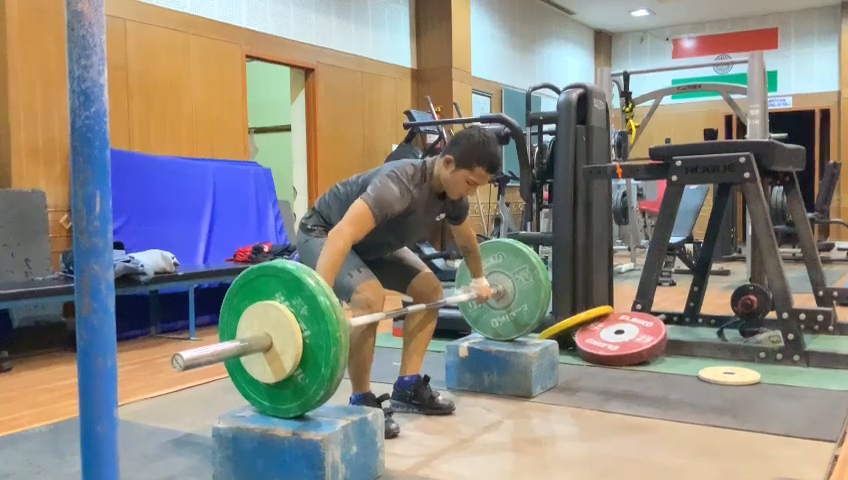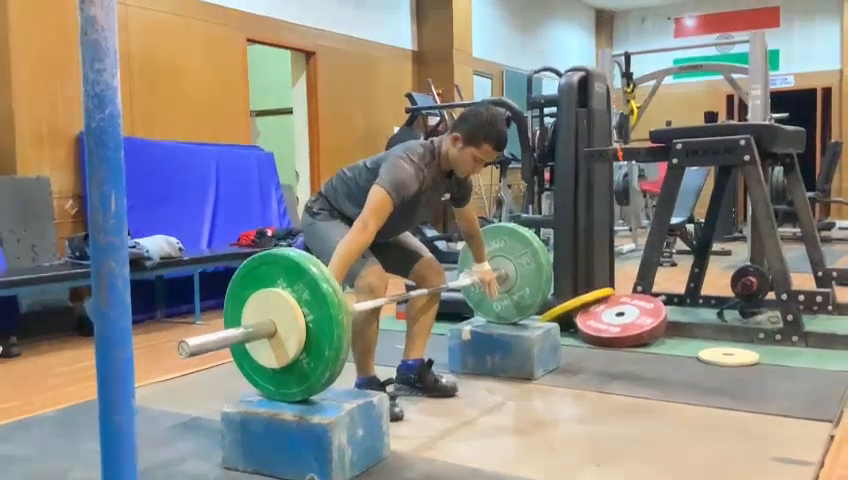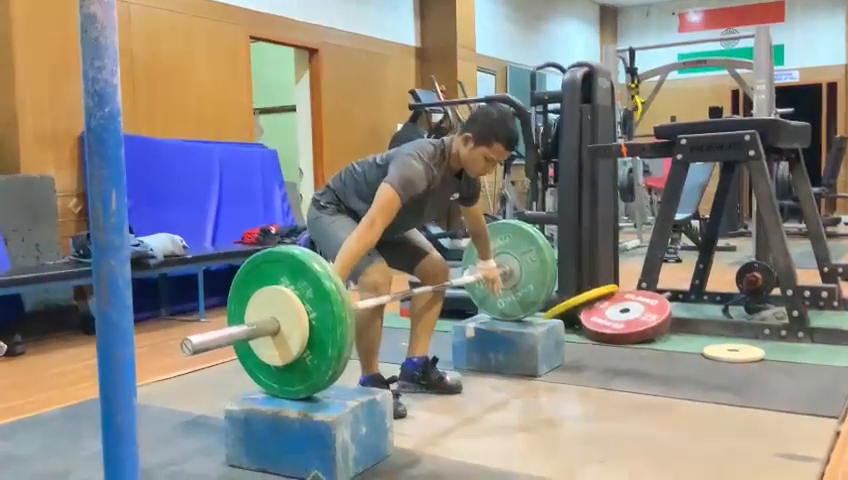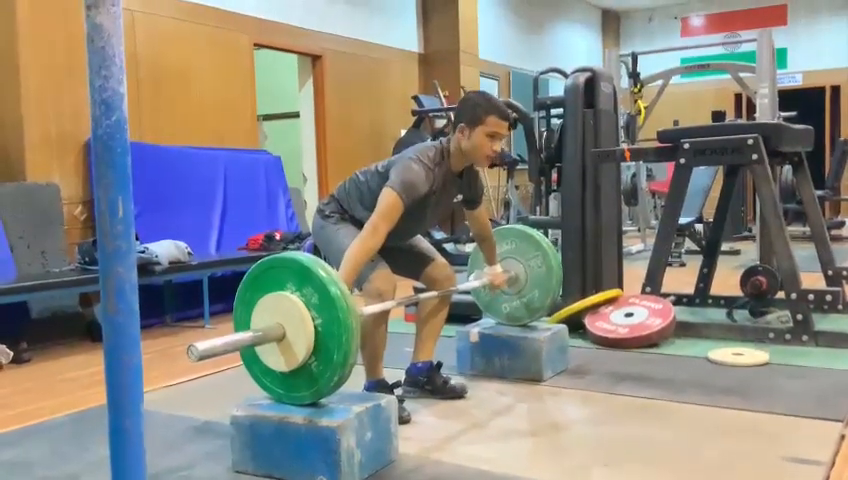
dt=1s
person 1, frame 1
left shoulder: (453, 196)
right shoulder: (399, 183)
left elbow: (467, 240)
right elbow: (341, 235)
left wrist: (479, 280)
left hip: (373, 240)
right hip: (321, 234)
left knee: (429, 289)
right knee: (369, 296)
left ankle: (408, 388)
right ankle: (361, 401)
person 1, frame 2
left shoulder: (458, 176)
right shoulder: (408, 165)
left elbow: (469, 226)
right elbow: (364, 226)
left wrist: (482, 266)
left hip: (379, 225)
right hip: (328, 216)
left knee: (432, 274)
right knee: (373, 281)
left ankle: (411, 371)
right ankle: (366, 385)
person 1, frame 3
left shoulder: (467, 176)
right shoulder: (417, 164)
left elbow: (476, 225)
right elbow: (371, 225)
left wrist: (487, 263)
left hip: (385, 219)
right hip: (334, 211)
left knee: (437, 271)
right knee: (376, 279)
left ankle: (415, 368)
right ankle: (371, 382)
person 1, frame 4
left shoulder: (469, 177)
right shoulder: (419, 167)
left elbow: (482, 230)
right elbow: (374, 230)
left wrist: (494, 268)
left hip: (391, 228)
right hip: (339, 219)
left knee: (443, 277)
right knee: (381, 286)
left ankle: (420, 373)
right ankle: (375, 388)
